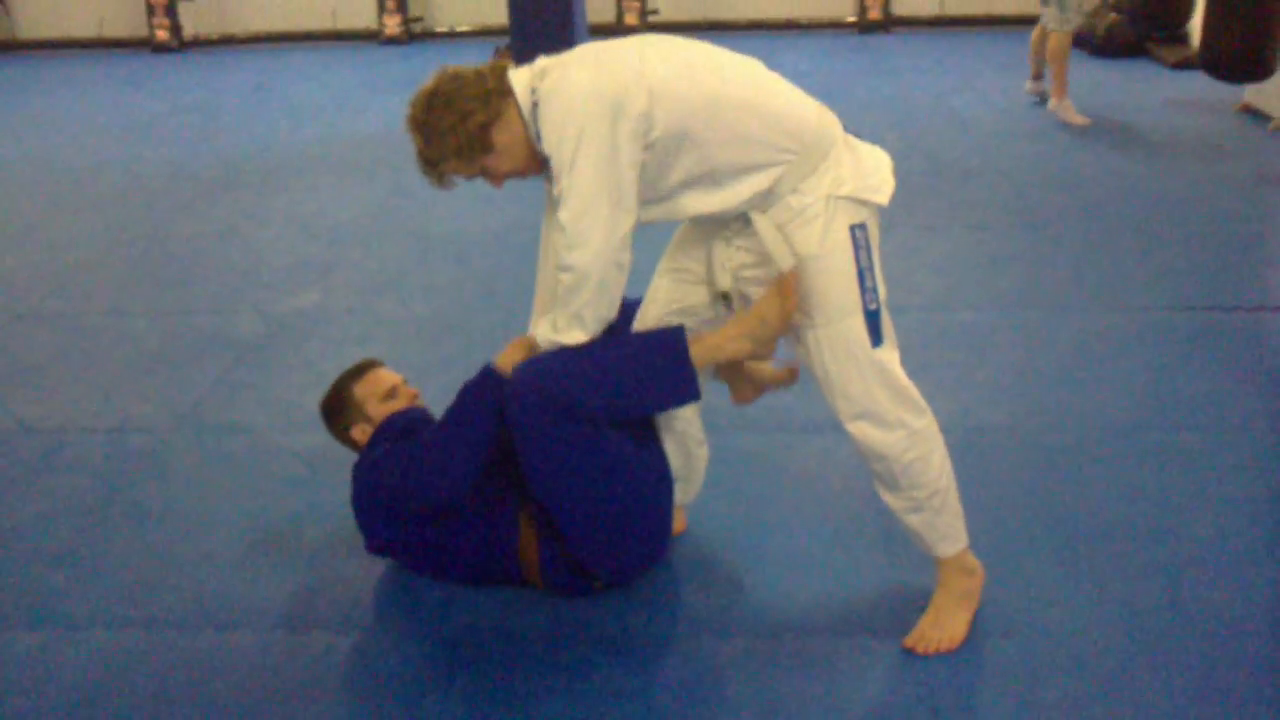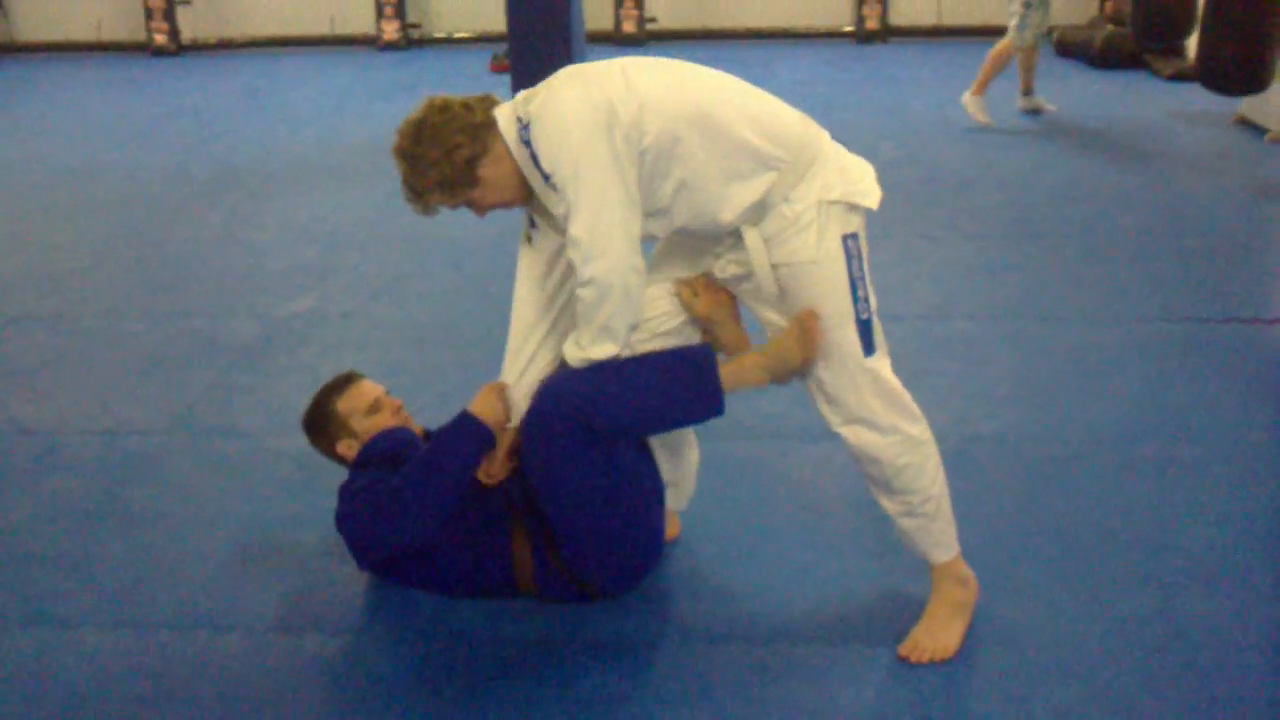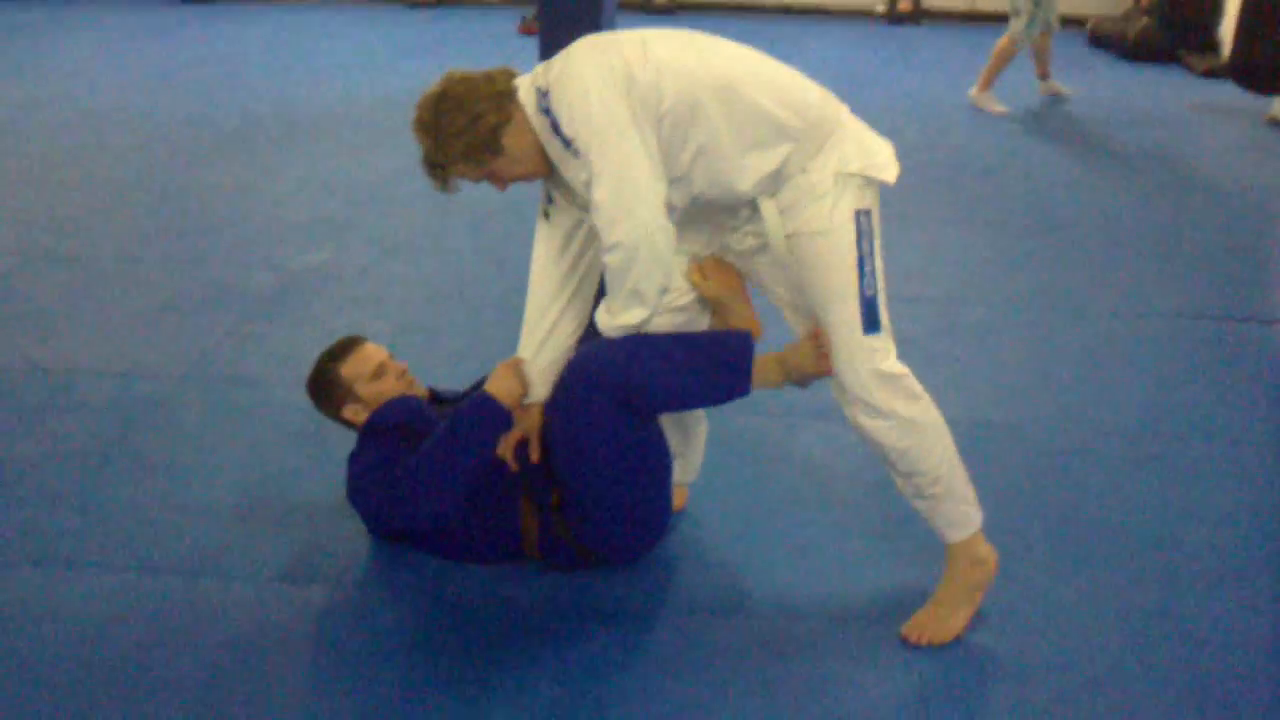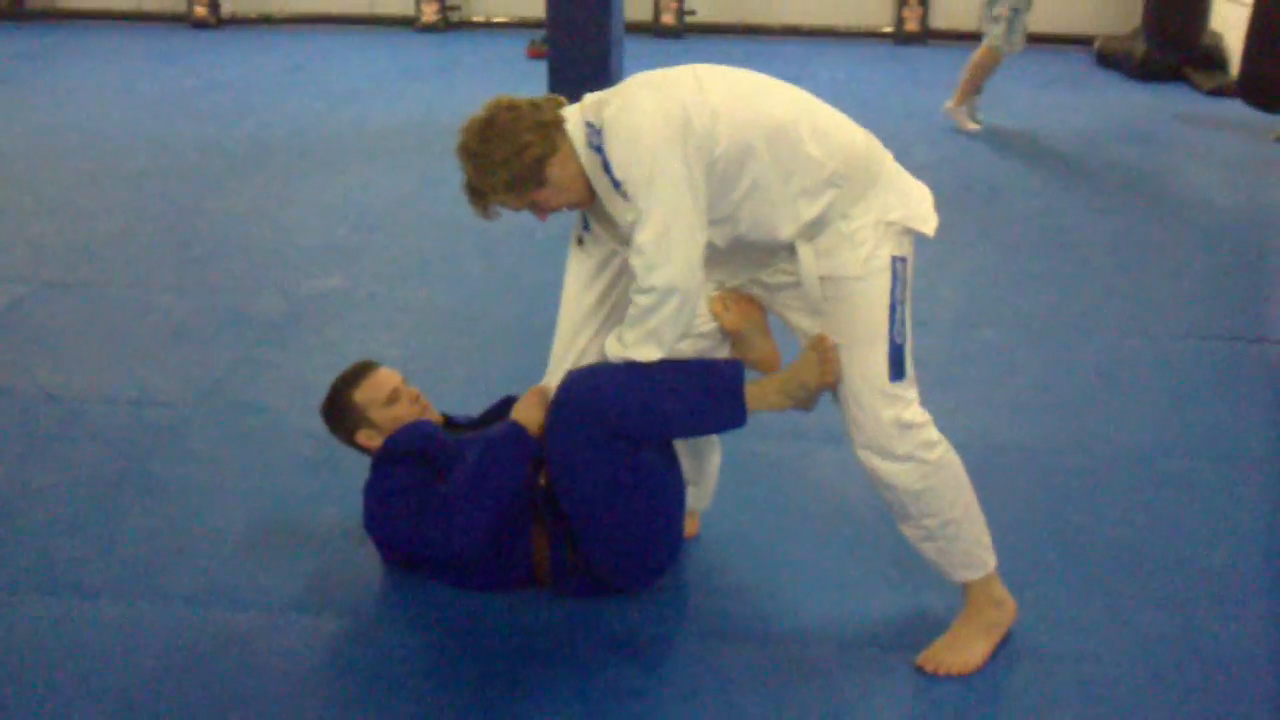
dt=0.3s
person 1, frame 1
left shoulder: (578, 102)
right shoulder: (555, 101)
left elbow: (596, 260)
right elbow: (567, 244)
left hip: (809, 194)
right hip: (733, 203)
left knee: (868, 397)
left ankle: (956, 566)
person 1, frame 2
left shoulder: (566, 123)
right shoulder: (540, 149)
left elbow: (609, 275)
right elbow: (543, 290)
left wrist: (575, 377)
right wrist: (515, 416)
left hip: (798, 202)
right hip: (715, 215)
left knee: (860, 400)
left ankle: (951, 576)
person 1, frame 3
left shoulder: (584, 91)
right shoulder: (559, 125)
left elbow: (637, 238)
right elbow: (563, 265)
left wrist: (612, 340)
right wrist: (533, 394)
left hip: (815, 174)
right hip: (732, 190)
left knee: (863, 375)
right knee: (659, 329)
left ankle: (967, 551)
person 1, frame 4
left shoulder: (640, 131)
right shoulder: (592, 153)
left elbow: (668, 285)
right elbow: (591, 289)
left wrist: (611, 369)
left hip: (850, 218)
left knee: (884, 425)
right knee: (676, 357)
left ankle: (986, 597)
person 2, frame 1
right shoulder: (381, 479)
right elbow: (443, 474)
right wrist: (498, 377)
left hip: (629, 495)
right hip: (614, 529)
right knee: (534, 386)
right ankle: (735, 339)
person 2, frame 2
left shoulder: (427, 450)
right shoulder: (364, 506)
right elbow: (410, 516)
right wrist: (473, 426)
left hip: (611, 500)
right hip: (600, 548)
right knee: (564, 399)
left ankle: (712, 340)
right ankle: (758, 365)
person 2, frame 3
left shoulder: (437, 410)
right shoulder: (375, 472)
right elbow: (427, 498)
right wrist: (491, 406)
left hip: (612, 469)
right hip: (604, 518)
right knee: (596, 371)
left ankle: (726, 319)
right ankle: (780, 365)
person 2, frame 4
left shoulder: (452, 434)
right shoulder: (390, 497)
right elbow: (456, 527)
right wrist: (520, 432)
left hip: (643, 500)
right hip: (621, 543)
right knee: (585, 393)
right ankle: (783, 387)
